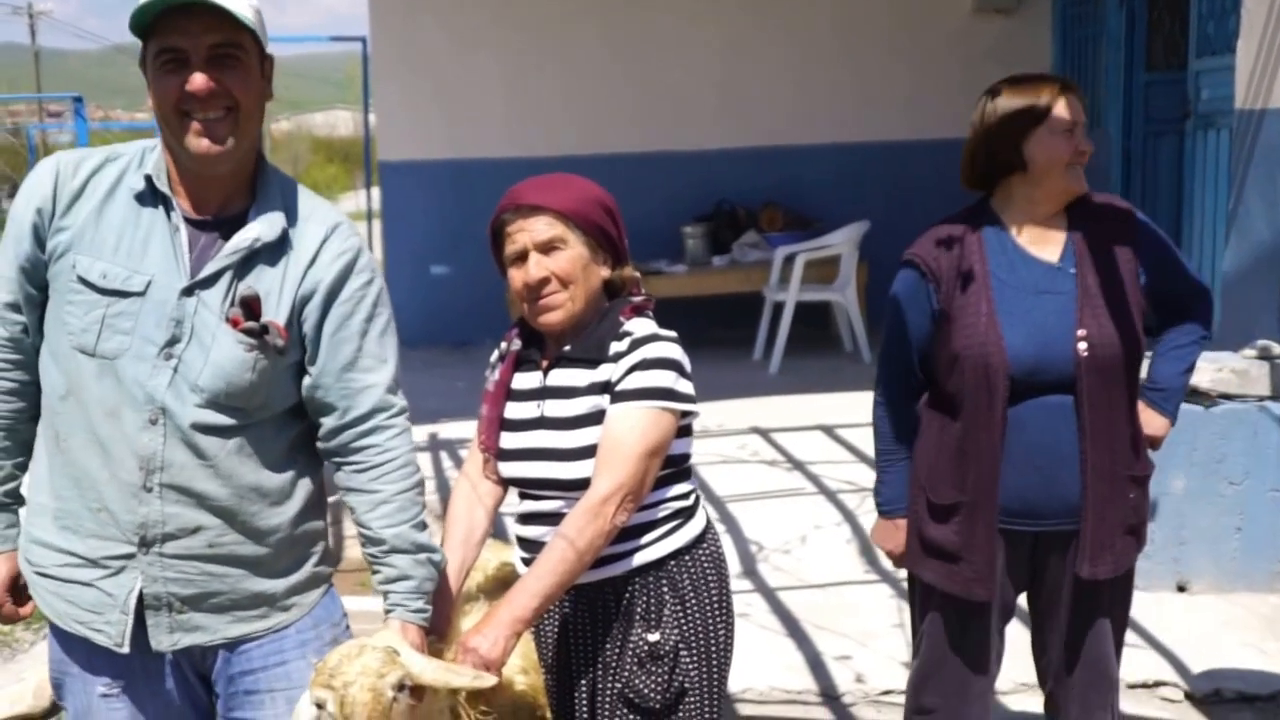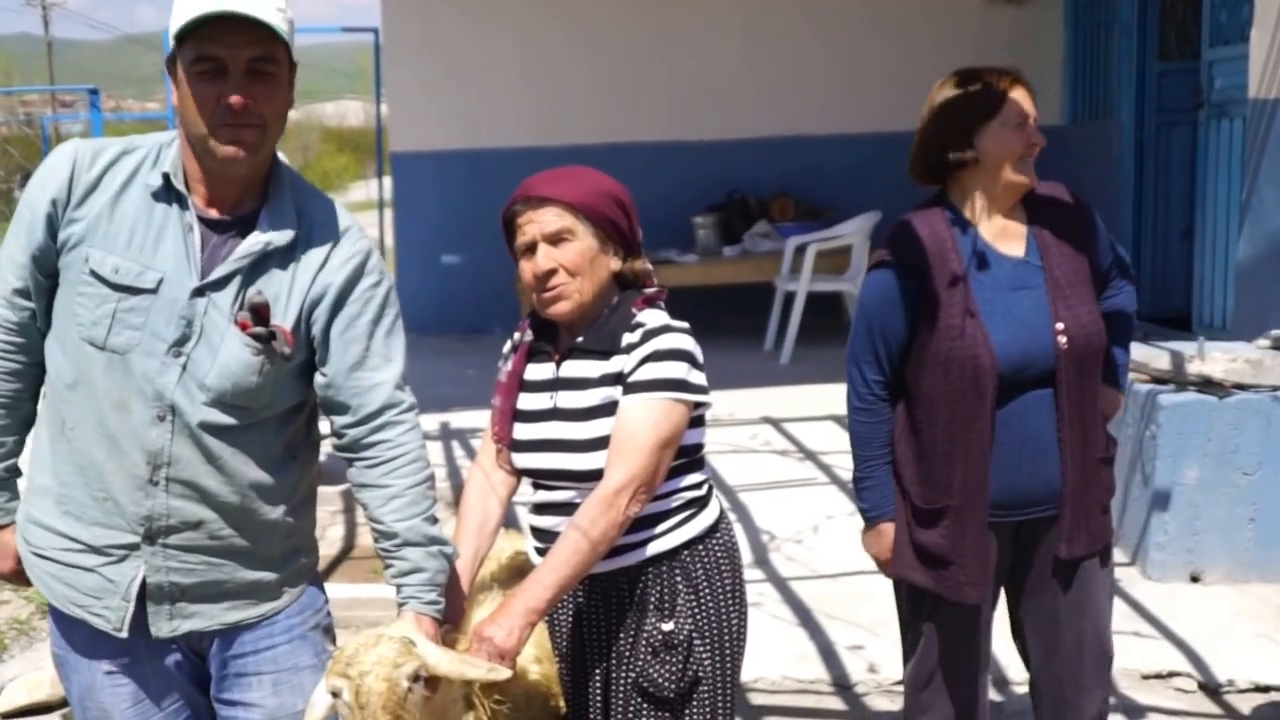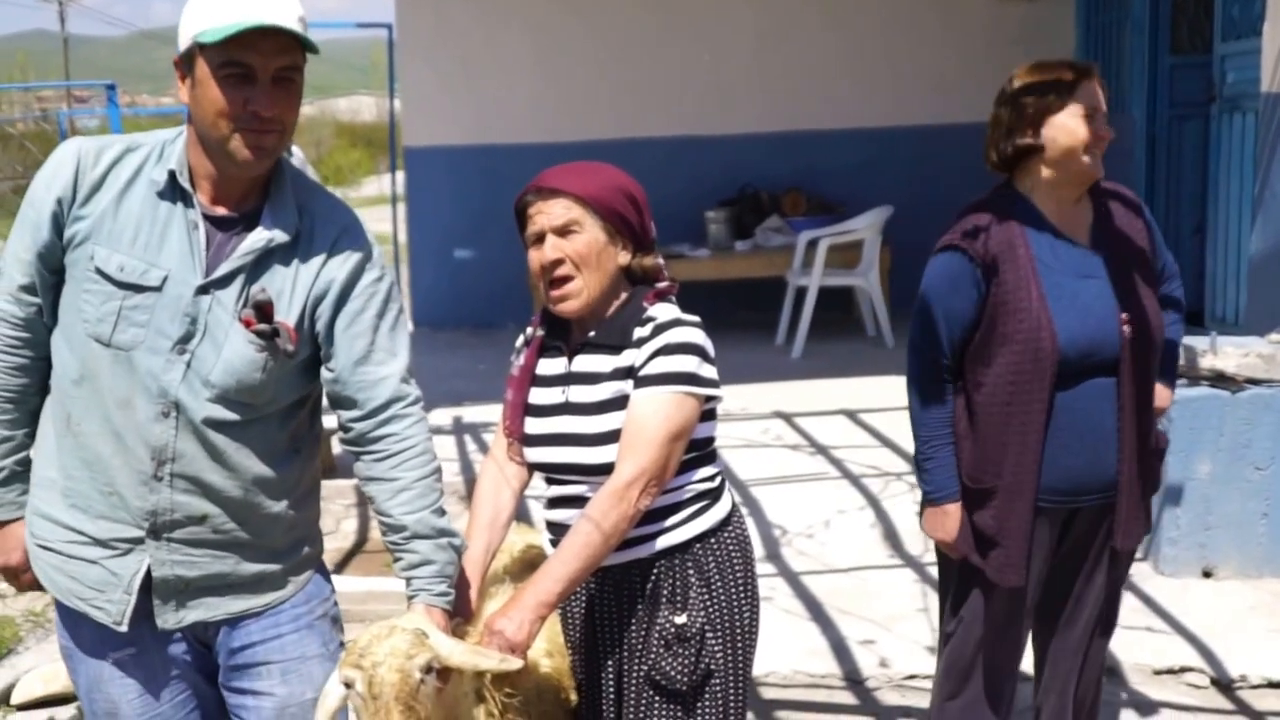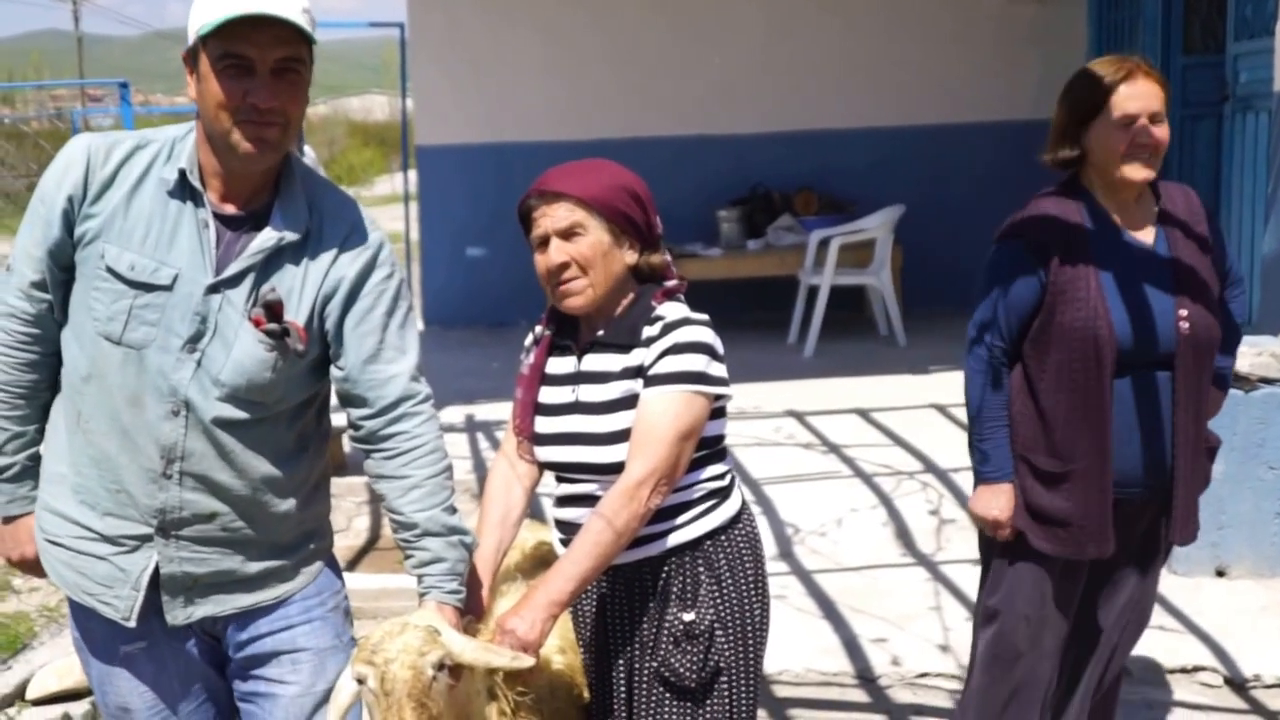
dt=0.5s
person 1, frame 1
left shoulder: (322, 247)
right shoulder: (62, 194)
left elbow: (369, 436)
left wrist: (409, 605)
left hip: (274, 613)
right hip: (96, 609)
person 1, frame 2
left shoulder: (332, 249)
right shoulder: (78, 182)
left elbow: (379, 430)
left wrist: (422, 597)
left hip: (265, 602)
right hip: (95, 589)
person 1, frame 3
left shoulder: (334, 243)
right shoulder: (82, 179)
left elbow: (385, 423)
left wrist: (431, 590)
left hip: (270, 591)
right hip: (102, 579)
person 1, frame 4
left shoulder: (345, 243)
right shoulder: (93, 175)
left elbow: (395, 420)
left wrist: (443, 588)
left hip: (282, 585)
right hip: (113, 574)
person 2, frame 1
left shoulder: (1118, 233)
right shoulder: (942, 258)
left elbow: (1191, 305)
right elbow: (897, 391)
left wrist: (1160, 399)
right wrist: (895, 506)
left hip: (1090, 524)
right hip: (966, 523)
person 2, frame 2
left shoulder: (1069, 220)
right shoulder: (915, 254)
left elbow: (1117, 287)
right elbow: (869, 388)
left wrist: (1110, 379)
right wrist: (879, 510)
left hip: (1065, 506)
right hip: (953, 514)
person 2, frame 3
left shoulder: (1126, 213)
right shoulder: (982, 239)
left elbow: (1169, 293)
right elbow: (930, 367)
left wrist: (1162, 378)
right wrist: (941, 491)
left hip: (1109, 495)
right hip: (1005, 496)
left knee: (1079, 653)
right knee: (979, 663)
person 2, frame 4
left shoulder: (1187, 213)
right shoulder: (1042, 232)
left elbow: (1228, 296)
right elbow: (988, 352)
left wrist: (1215, 383)
right wrist: (993, 474)
left hip: (1152, 491)
right hip: (1051, 485)
left knee: (1105, 649)
right knee: (1018, 656)
person 3, frame 1
left shoulder: (647, 352)
right shoulder: (511, 356)
left elbow: (611, 501)
right elbow: (478, 480)
left wrist: (506, 621)
right wrist: (441, 599)
left hip: (654, 596)
right hip: (555, 599)
person 3, frame 2
left shoulder: (658, 343)
right shoulder: (523, 346)
left elbow: (622, 493)
right elbow: (491, 469)
left wrist: (519, 611)
right wrist: (455, 587)
left hip: (667, 587)
right hip: (569, 588)
person 3, frame 3
left shoulder: (671, 337)
right shoulder: (537, 341)
left elbow: (634, 486)
right elbow: (505, 462)
left wrist: (531, 604)
right wrist: (467, 579)
left hip: (680, 579)
right hip: (583, 582)
person 3, frame 4
left shoulder: (679, 336)
right shoulder: (545, 340)
left elbow: (644, 485)
right elbow: (515, 461)
left wrist: (543, 602)
right wrist: (478, 578)
left hip: (689, 577)
right hip: (594, 579)
